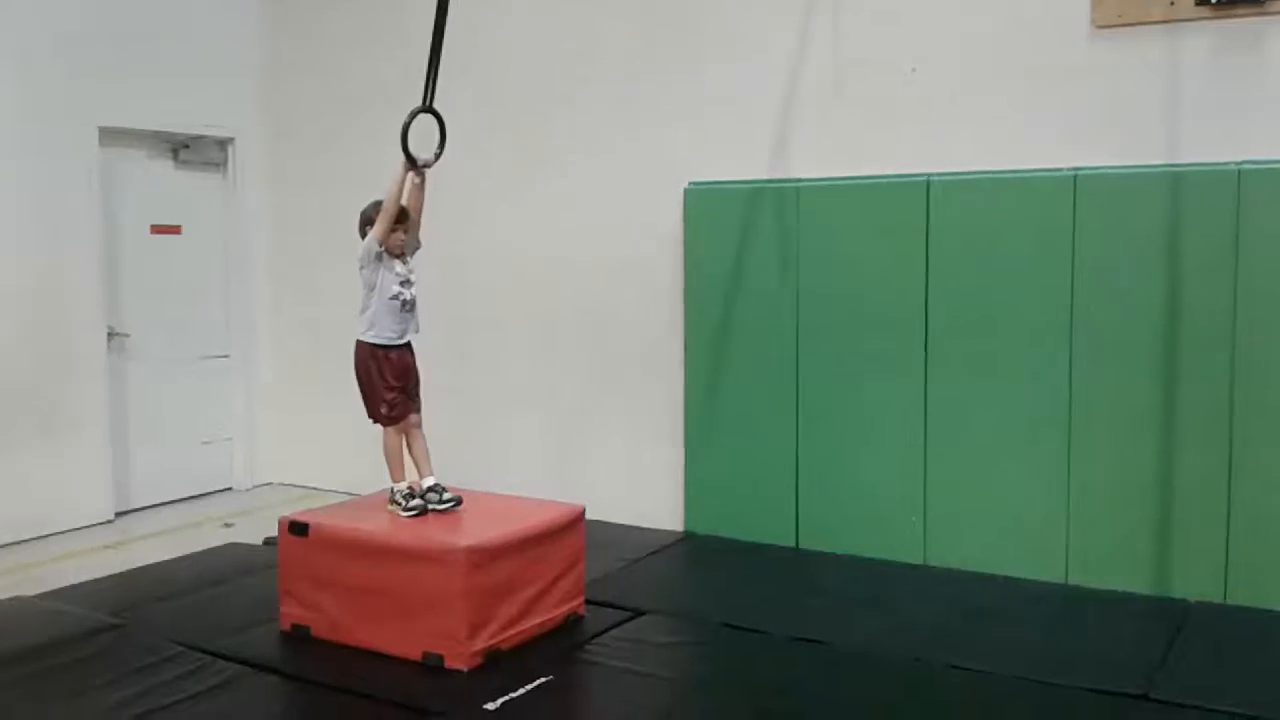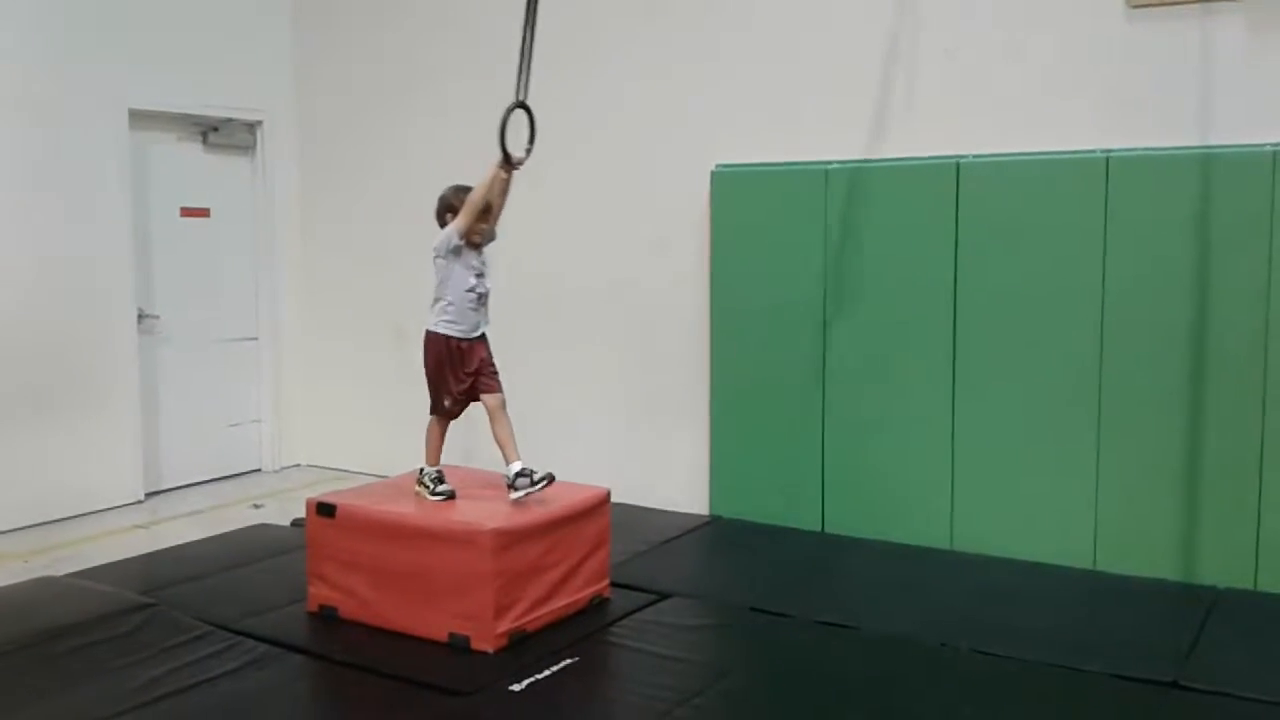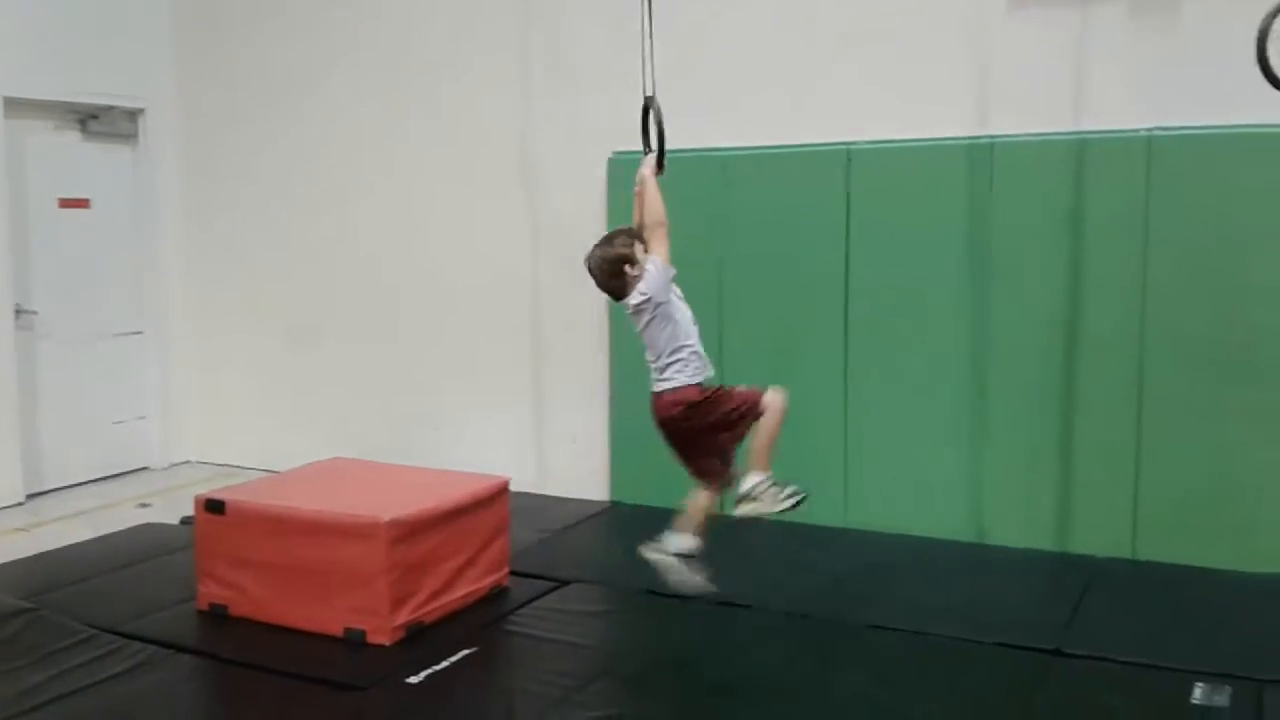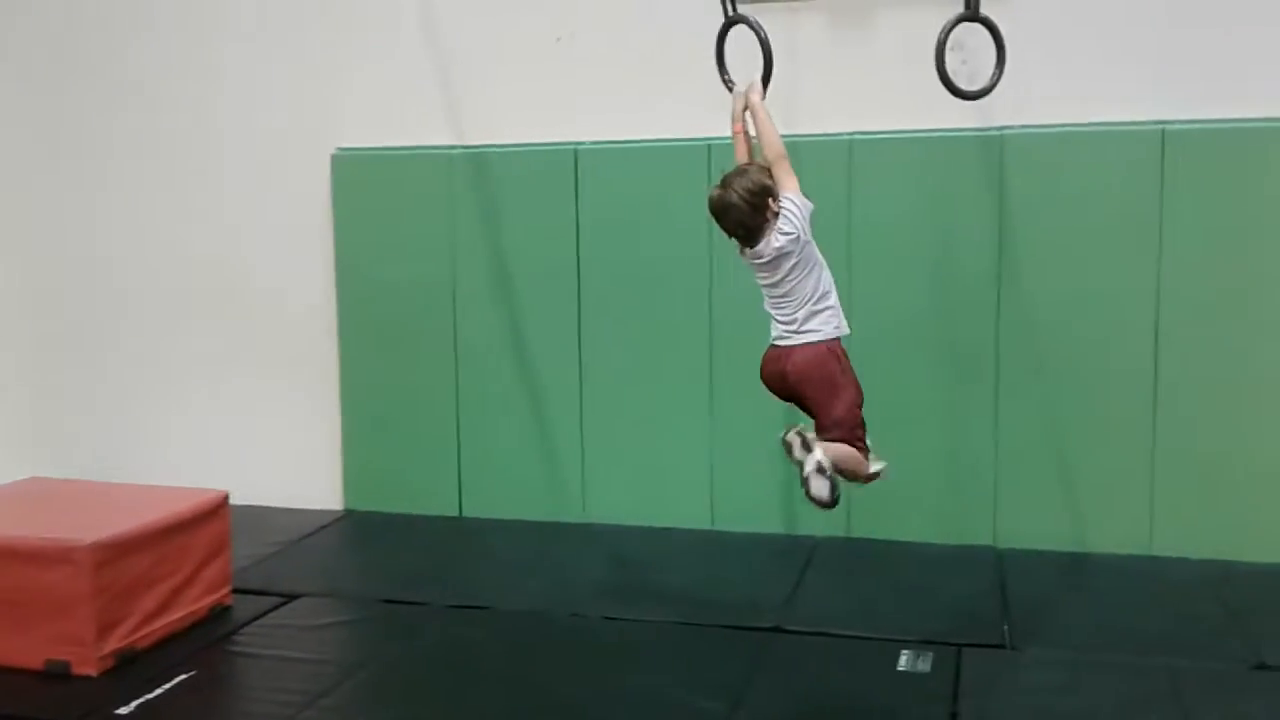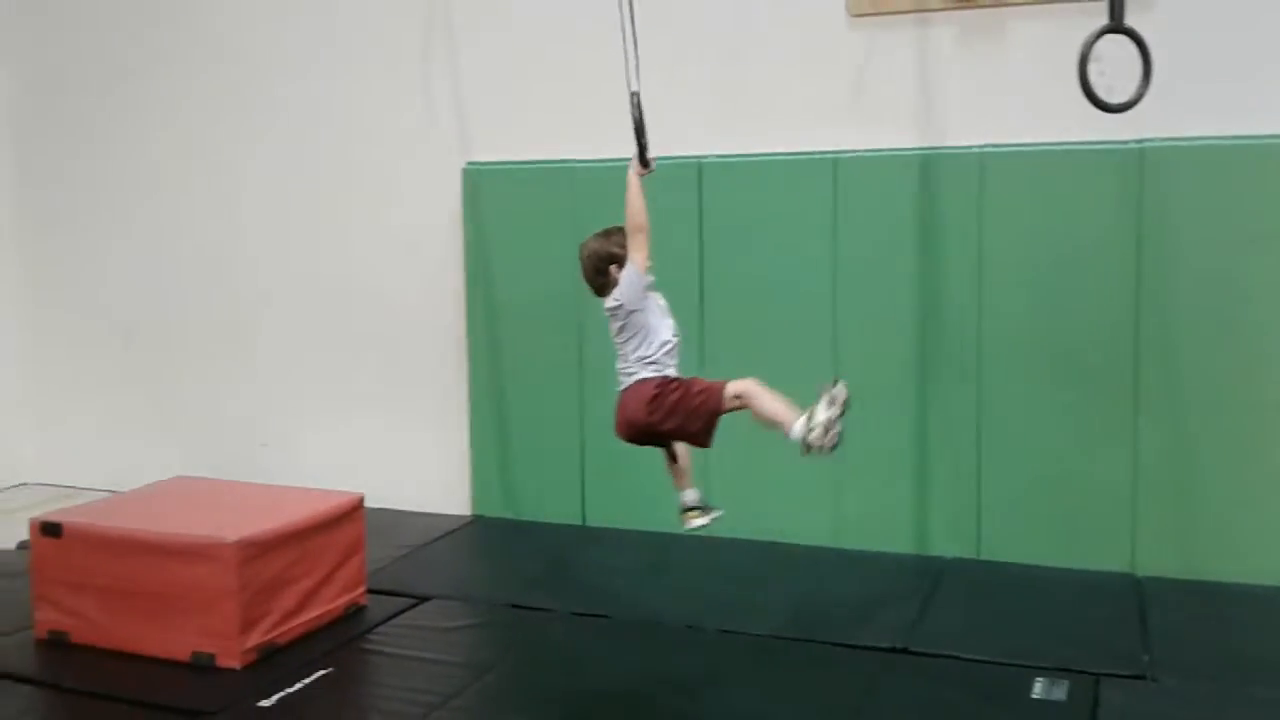
dt=1s
person 1, frame 1
left shoulder: (405, 256)
right shoulder: (371, 259)
left elbow: (414, 215)
right elbow: (386, 212)
left wrist: (419, 177)
right wrist: (402, 170)
left hip: (402, 349)
right hip: (374, 351)
left knee: (413, 421)
right knee: (394, 422)
left ankle: (429, 486)
right ankle: (399, 491)
person 1, frame 2
left shoulder: (478, 247)
right shoulder: (446, 247)
left elbow: (493, 208)
right elbow: (473, 205)
left wrist: (506, 174)
right wrist: (495, 170)
left hip: (475, 341)
right hip: (445, 340)
left knee: (496, 404)
right knee: (444, 411)
left ankle: (516, 474)
right ankle: (429, 474)
person 1, frame 3
left shoulder: (640, 298)
right shoulder: (650, 290)
left elbow: (644, 231)
right elbow: (658, 230)
left wrist: (642, 187)
right wrist: (648, 179)
left hip: (671, 400)
right hip: (685, 398)
left knee: (714, 483)
right knee: (774, 400)
left ankle: (675, 547)
right ankle: (756, 484)
person 1, frame 4
left shoulder: (748, 246)
right shoulder: (791, 232)
left elbow: (750, 173)
right elbow: (779, 162)
left wrist: (738, 115)
right wrist: (757, 105)
left hip: (776, 360)
right hip: (815, 356)
right knee: (856, 466)
left ankle: (818, 448)
right ankle: (816, 448)
person 1, frame 5
left shoulder: (630, 300)
right shoulder: (626, 297)
left elbow: (633, 237)
right elbow: (638, 233)
left wrist: (636, 177)
right wrist: (633, 178)
left hip: (634, 409)
right hip: (649, 401)
left knee: (676, 433)
right knee: (746, 389)
left ankle: (692, 507)
right ankle: (806, 428)
